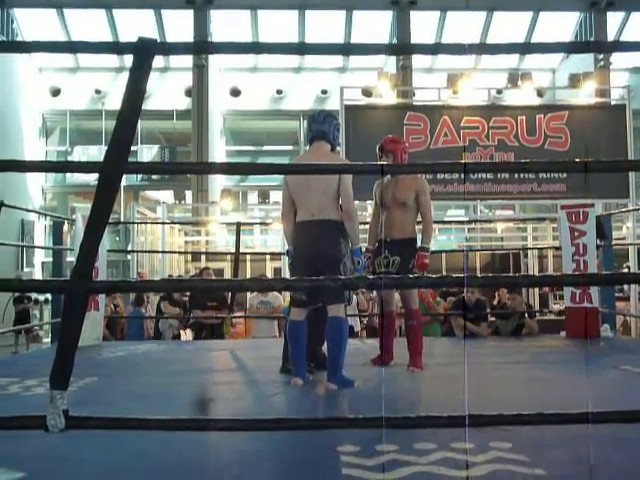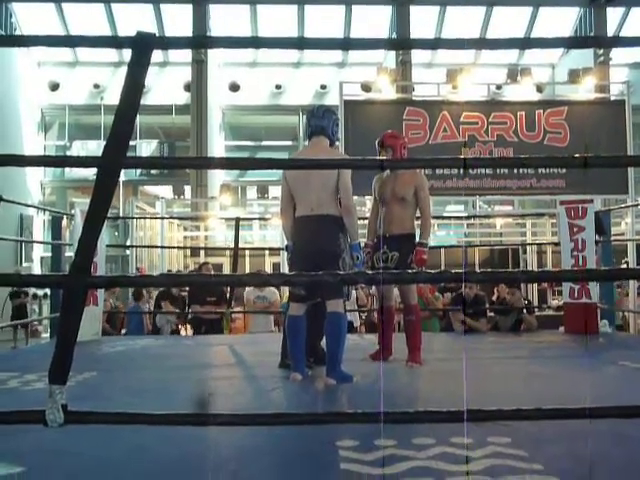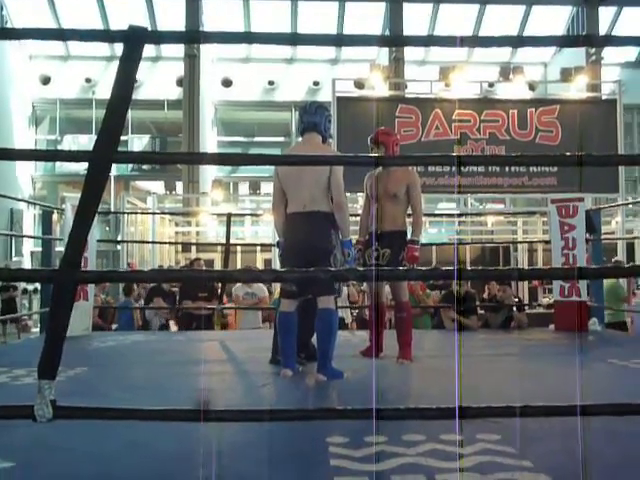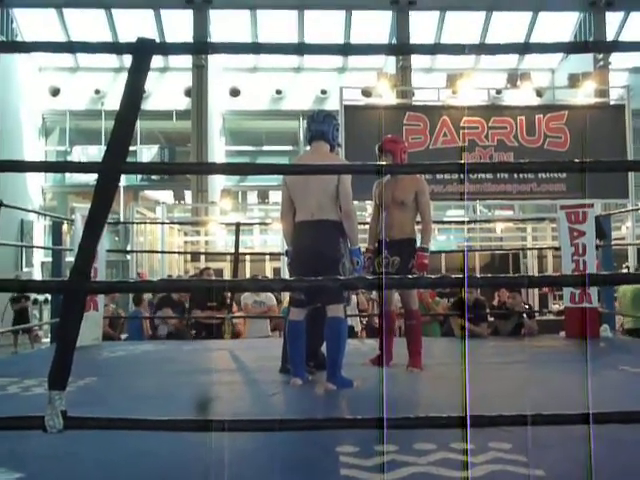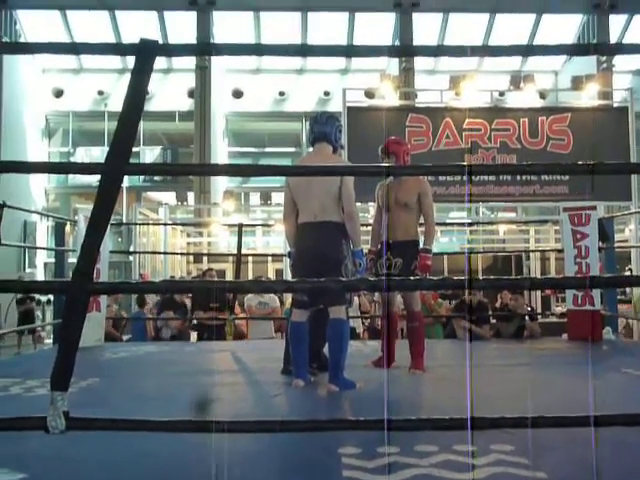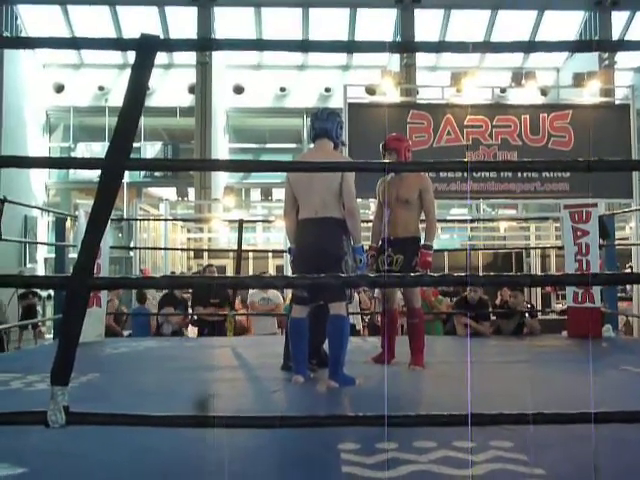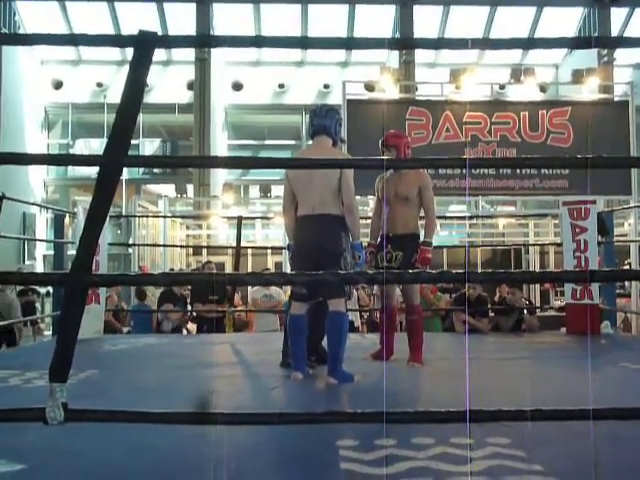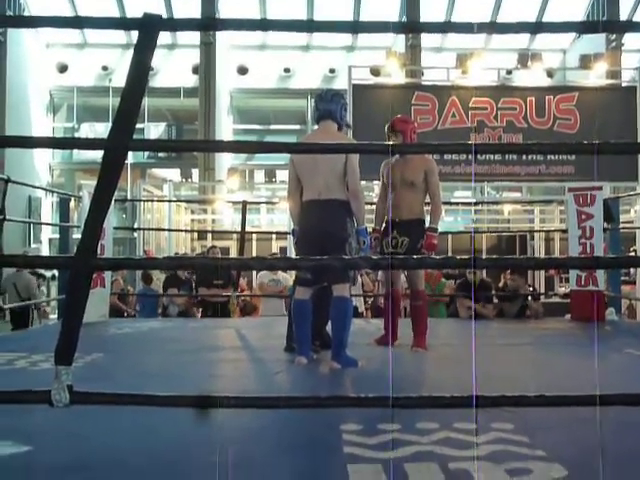
dt=0.2s
person 1, frame 1
right shoulder: (339, 163)
left elbow: (286, 215)
right elbow: (348, 211)
left wrist: (292, 247)
right wrist: (356, 247)
left hip: (302, 238)
right hip: (330, 236)
left knee: (298, 308)
right knee: (336, 307)
left ankle: (298, 372)
right ankle: (334, 375)
person 1, frame 2
left shoulder: (292, 162)
right shoulder: (338, 158)
left elbow: (285, 211)
right elbow: (347, 206)
left wrist: (291, 242)
right wrist: (355, 242)
left hip: (302, 233)
right hip: (329, 231)
left knee: (297, 303)
right knee: (335, 302)
left ankle: (297, 367)
right ankle: (334, 370)
person 1, frame 3
right shoulder: (330, 155)
left elbow: (277, 207)
right elbow: (339, 202)
left wrist: (282, 239)
right wrist: (346, 238)
left hip: (293, 230)
right hip: (321, 228)
left knee: (288, 299)
right knee: (326, 298)
left ankle: (287, 363)
right ankle: (324, 367)
person 1, frame 4
right shoulder: (338, 164)
left elbow: (286, 215)
right elbow: (347, 211)
left wrist: (291, 247)
right wrist: (355, 247)
left hip: (301, 238)
right hip: (329, 236)
left knee: (297, 307)
right knee: (336, 306)
left ankle: (297, 372)
right ankle: (334, 375)
person 1, frame 5
right shoulder: (341, 165)
left elbow: (288, 216)
right elbow: (350, 212)
left wrist: (293, 249)
right wrist: (357, 249)
left hip: (304, 239)
right hip: (332, 238)
left knee: (300, 309)
right knee: (338, 308)
left ankle: (299, 373)
right ankle: (336, 377)
person 1, frame 6
right shoulder: (341, 161)
left elbow: (289, 213)
right elbow: (350, 208)
left wrist: (294, 245)
right wrist: (358, 245)
left hip: (304, 235)
right hip: (332, 234)
left knee: (300, 305)
right knee: (338, 304)
left ankle: (299, 370)
right ankle: (336, 373)
person 1, frame 7
right shoulder: (341, 158)
left elbow: (287, 210)
right elbow: (349, 205)
left wrist: (292, 242)
right wrist: (357, 241)
left hip: (303, 232)
right hip: (332, 231)
left knee: (299, 301)
right knee: (337, 301)
left ankle: (298, 366)
right ankle: (335, 370)
person 1, frame 8
right shoulder: (346, 143)
left elbow: (293, 194)
right elbow: (354, 190)
left wrist: (297, 226)
right wrist: (362, 226)
left hip: (309, 217)
right hip: (337, 216)
left knee: (304, 286)
right knee: (342, 286)
left ankle: (302, 351)
right ankle: (339, 355)
person 2, frame 1
left shoulder: (417, 183)
right shoulder: (379, 186)
left elbow: (427, 220)
left wrist: (424, 251)
right wrist: (369, 249)
left hip: (406, 245)
right hip: (383, 246)
left knee: (410, 301)
right knee: (385, 301)
left ankle: (416, 356)
right ankle: (385, 352)
person 2, frame 2
left shoulder: (416, 178)
right shoulder: (378, 181)
left elbow: (426, 215)
left wrist: (422, 246)
right wrist: (368, 245)
left hip: (405, 241)
right hip: (382, 241)
left knee: (408, 296)
right knee: (384, 297)
left ankle: (415, 352)
right ankle: (384, 347)
person 2, frame 3
left shoulder: (409, 175)
right shoulder: (370, 178)
left elbow: (417, 213)
left wrist: (414, 243)
right wrist: (360, 241)
left hip: (397, 238)
right hip: (374, 238)
left knee: (400, 293)
right knee: (375, 293)
left ankle: (405, 349)
right ankle: (375, 344)
person 2, frame 4
left shoulder: (417, 182)
right shoulder: (379, 186)
left elbow: (426, 220)
left wrist: (423, 251)
right wrist: (369, 250)
left hip: (405, 245)
right hip: (382, 246)
left knee: (409, 301)
right knee: (384, 301)
left ankle: (415, 357)
right ankle: (384, 352)
person 2, frame 5
left shoulder: (420, 184)
right shoulder: (381, 187)
left elbow: (429, 222)
left wrist: (426, 252)
right wrist: (372, 251)
left hip: (409, 247)
right hip: (385, 247)
left knee: (412, 302)
right knee: (387, 303)
left ankle: (418, 359)
right ankle: (387, 354)
person 2, frame 6
left shoulder: (421, 181)
right shoulder: (382, 184)
left elbow: (431, 218)
left wrist: (427, 248)
right wrist: (373, 248)
left hip: (410, 244)
right hip: (386, 244)
left knee: (412, 299)
right knee: (387, 299)
left ankle: (417, 355)
right ankle: (387, 350)
person 2, frame 7
left shoulder: (420, 177)
right shoulder: (381, 180)
left elbow: (430, 215)
left wrist: (426, 245)
right wrist: (372, 244)
left hip: (409, 240)
right hip: (385, 241)
left knee: (411, 295)
right knee: (386, 295)
left ankle: (416, 351)
right ankle: (386, 347)
person 2, frame 8
left shoulder: (426, 163)
right shoulder: (387, 166)
left elbow: (436, 201)
left wrist: (432, 231)
right wrist: (376, 229)
left hip: (414, 226)
right hip: (391, 226)
left knee: (416, 281)
right knee: (390, 281)
left ankle: (420, 337)
right ankle: (390, 332)
